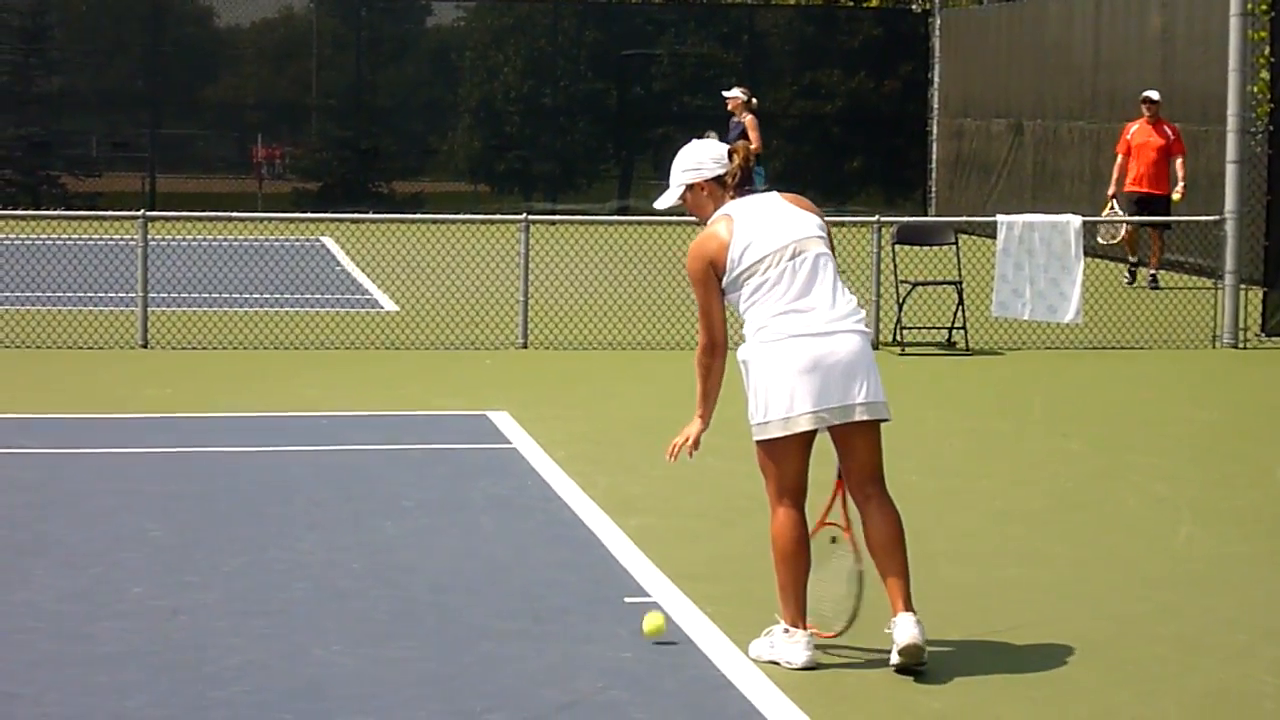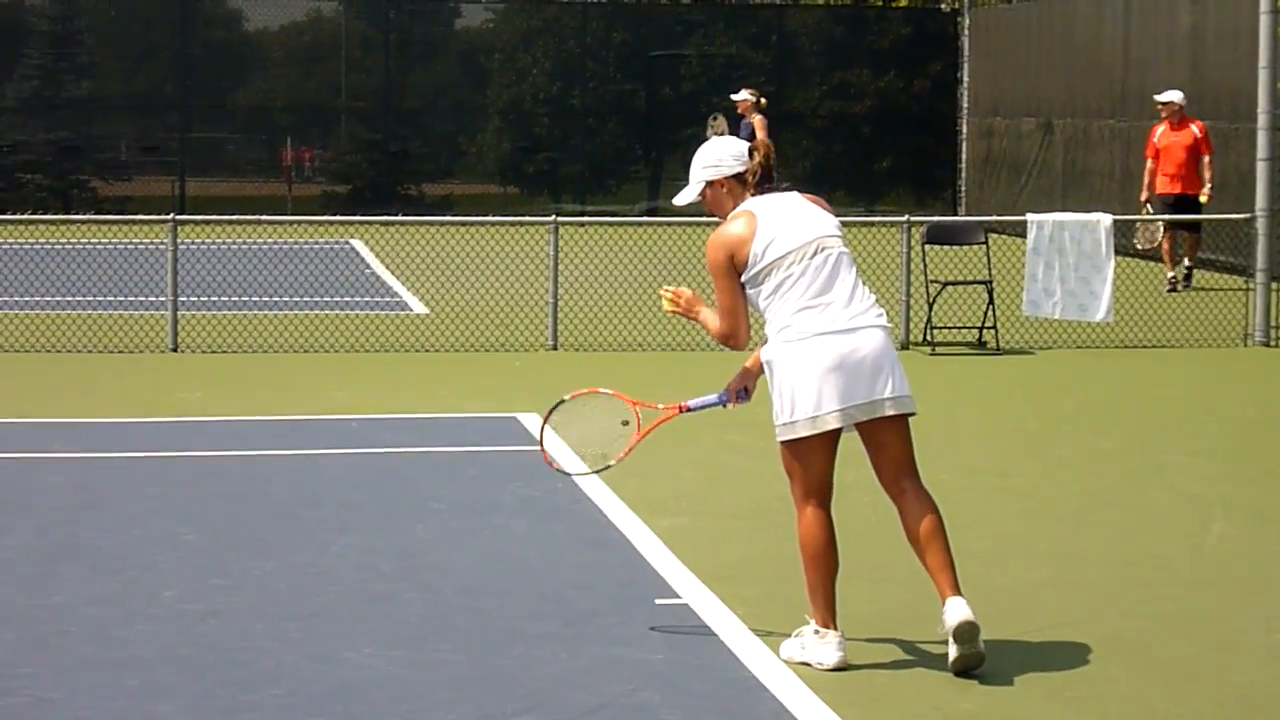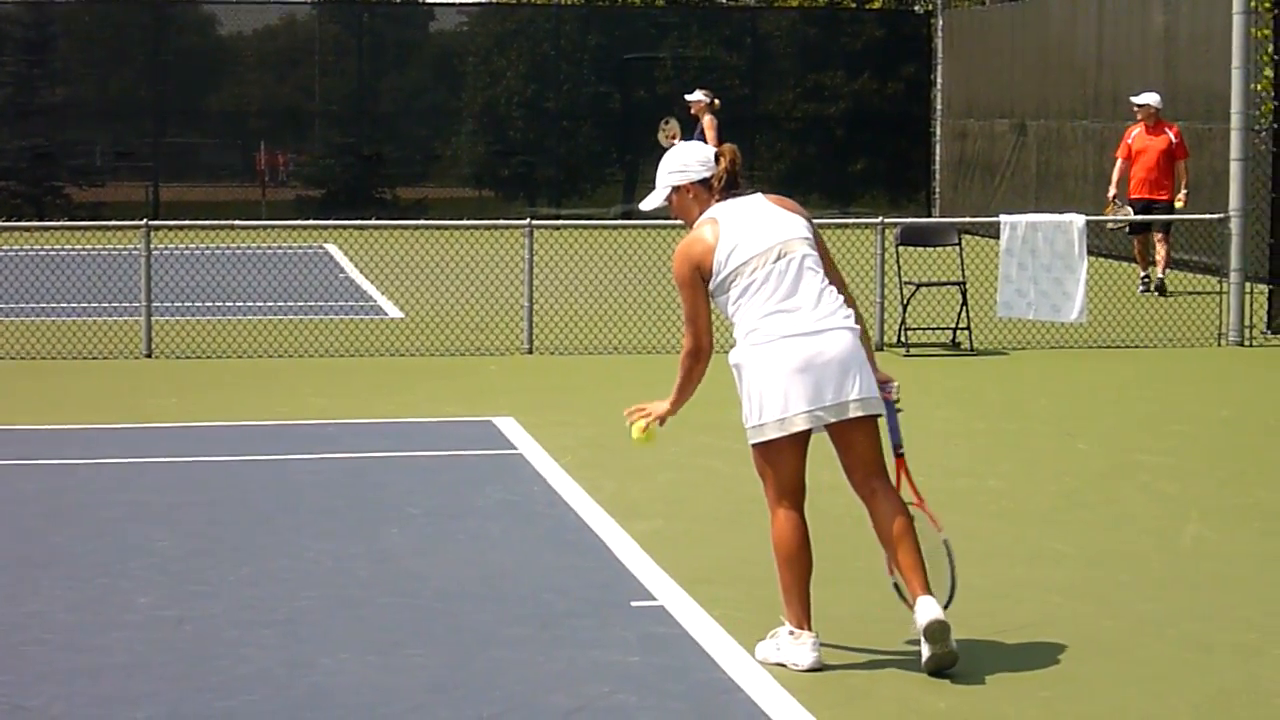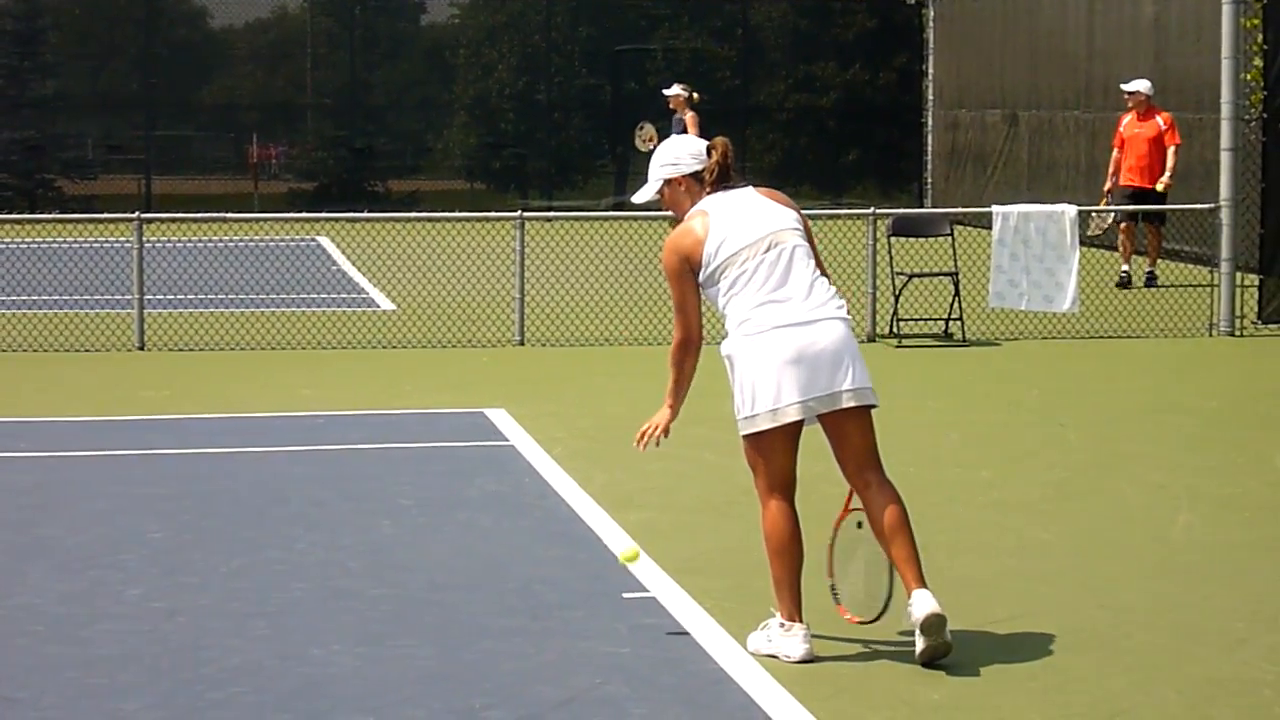
dt=0.5s
person 1, frame 1
left shoulder: (706, 245)
right shoulder: (799, 205)
left elbow: (713, 343)
left wrist: (701, 419)
left hip: (781, 361)
right hip: (849, 346)
left knee: (786, 502)
right knee: (870, 492)
left ankle: (794, 634)
right ankle: (905, 617)
person 1, frame 2
left shoulder: (725, 240)
right shoulder: (814, 204)
left elbow: (733, 334)
left wrist: (695, 312)
right wrist: (756, 365)
left hip: (806, 361)
right hip: (870, 342)
left knee: (812, 502)
right knee: (905, 486)
left ankle: (824, 635)
right ankle: (955, 605)
person 1, frame 3
left shoulder: (692, 248)
right shoulder: (786, 207)
left elbow: (698, 347)
right elbow: (841, 288)
left wrist: (672, 405)
right wrist: (871, 362)
left hip: (774, 361)
right hip: (839, 344)
left knee: (786, 503)
right knee: (875, 485)
left ankle: (799, 636)
right ankle: (925, 604)
person 1, frame 4
left shoulder: (681, 240)
right shoulder: (777, 200)
left elbow: (688, 339)
left wrist: (671, 407)
left hip: (765, 352)
right hip: (831, 335)
left knee: (775, 495)
right knee: (869, 478)
left ankle: (789, 628)
right ankle: (920, 598)
person 2, frame 1
left shoulder: (1170, 130)
right shoulder: (1131, 128)
left elbow: (1178, 158)
right elbow: (1121, 158)
left wrist: (1181, 182)
right wrist: (1113, 184)
left hip: (1160, 191)
right hip: (1133, 188)
left knee: (1157, 233)
right knee: (1128, 229)
left ankle: (1153, 274)
right ankle: (1133, 260)
person 2, frame 2
left shoulder: (1197, 128)
right shoulder: (1157, 131)
left elbow: (1206, 158)
right elbow: (1151, 162)
left wrist: (1208, 184)
right wrist: (1145, 189)
left hip: (1191, 191)
right hip: (1165, 191)
left knee: (1192, 234)
right knee: (1167, 234)
left ankle: (1188, 265)
right ankle: (1170, 276)
person 2, frame 3
left shoulder: (1172, 132)
right shoulder: (1132, 132)
left elbow: (1180, 164)
right elbow: (1121, 161)
left wrist: (1183, 190)
right wrist: (1113, 186)
left hip: (1163, 196)
right hip: (1137, 195)
left knee: (1161, 236)
right knee: (1139, 238)
left ankle: (1160, 278)
right ankle: (1144, 276)
person 2, frame 4
left shoulder: (1163, 119)
right shoulder: (1125, 120)
left elbow: (1171, 148)
right elbow: (1117, 151)
left wrist: (1168, 174)
right wrist: (1110, 179)
left hip: (1154, 185)
right hip: (1127, 183)
left knee: (1153, 229)
right knee: (1125, 226)
left ankle: (1150, 272)
right ankle: (1125, 271)
